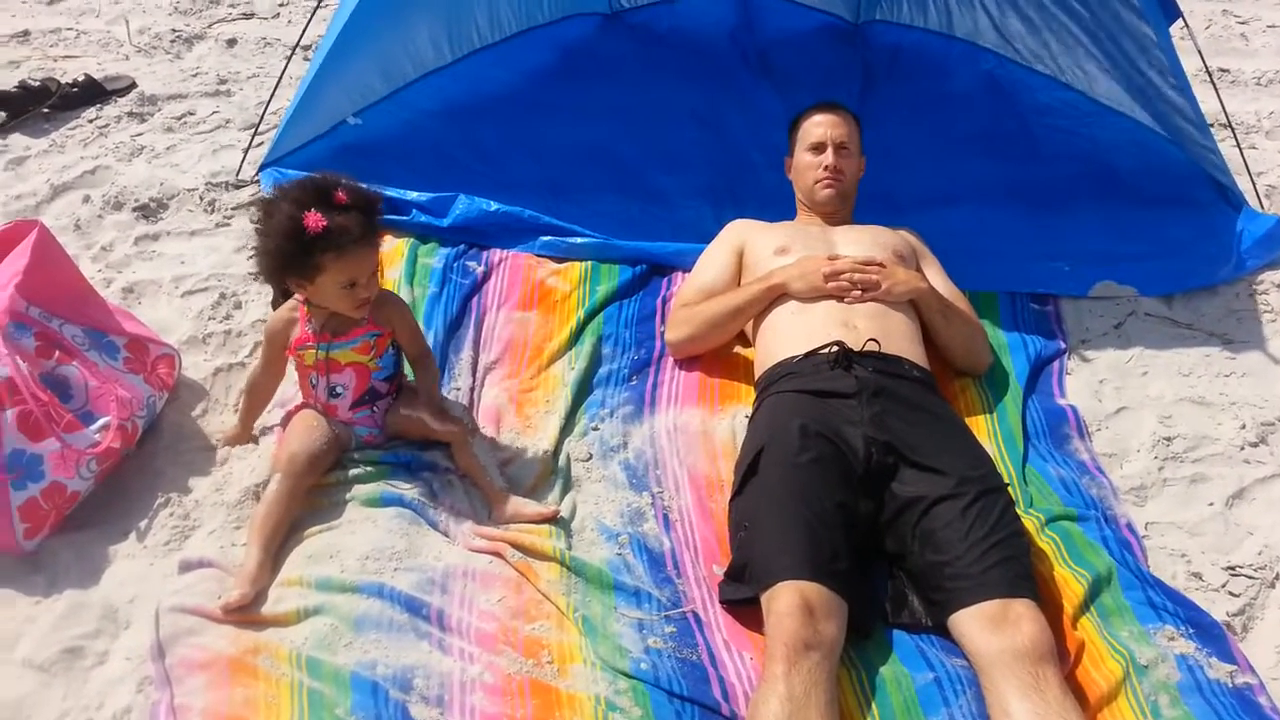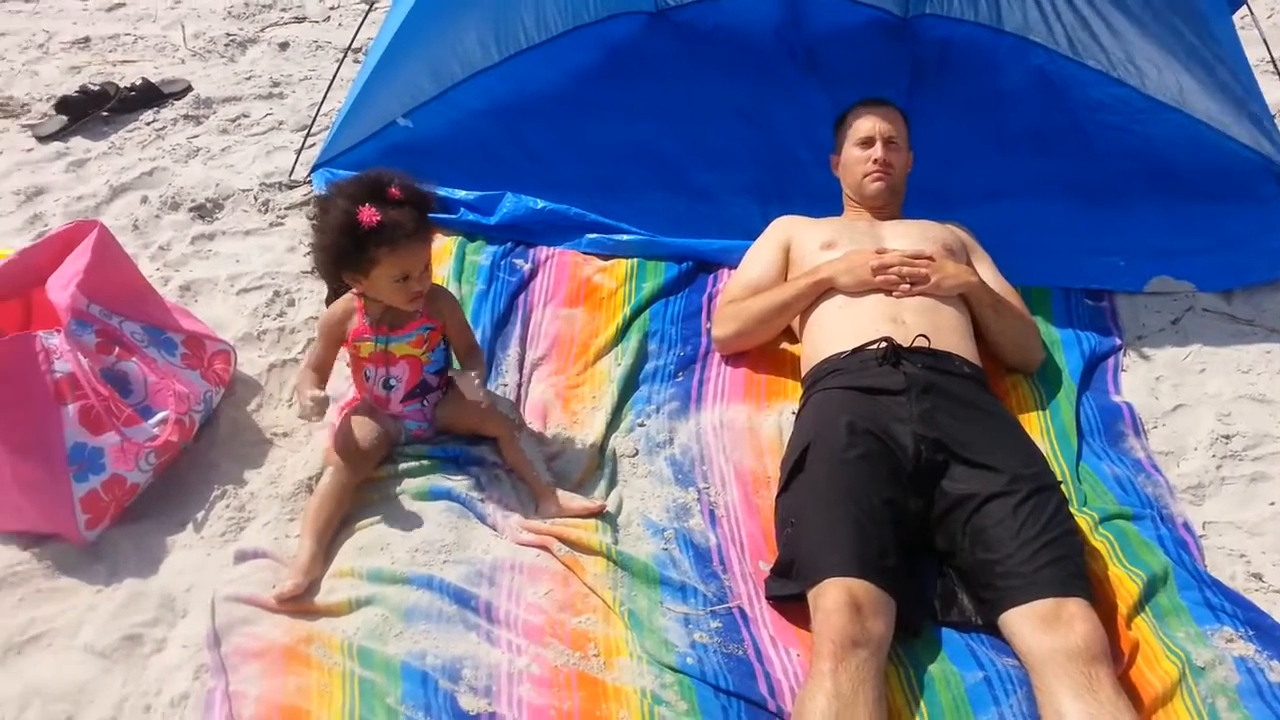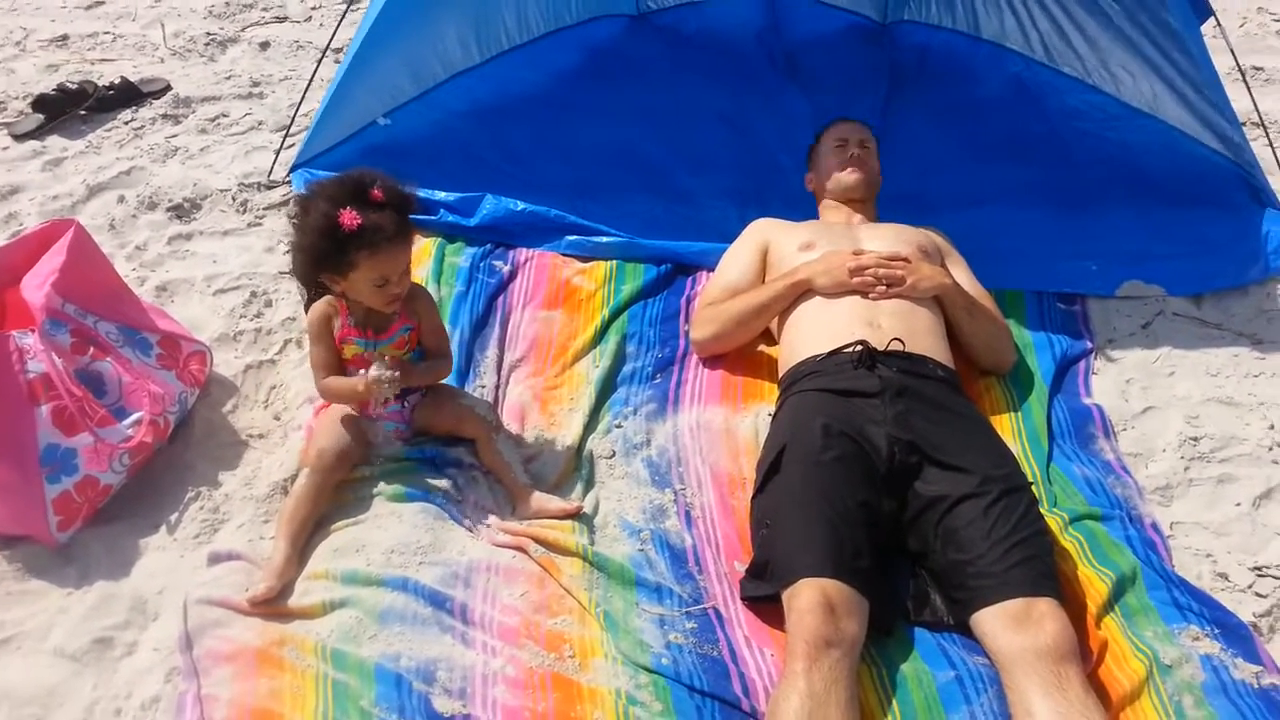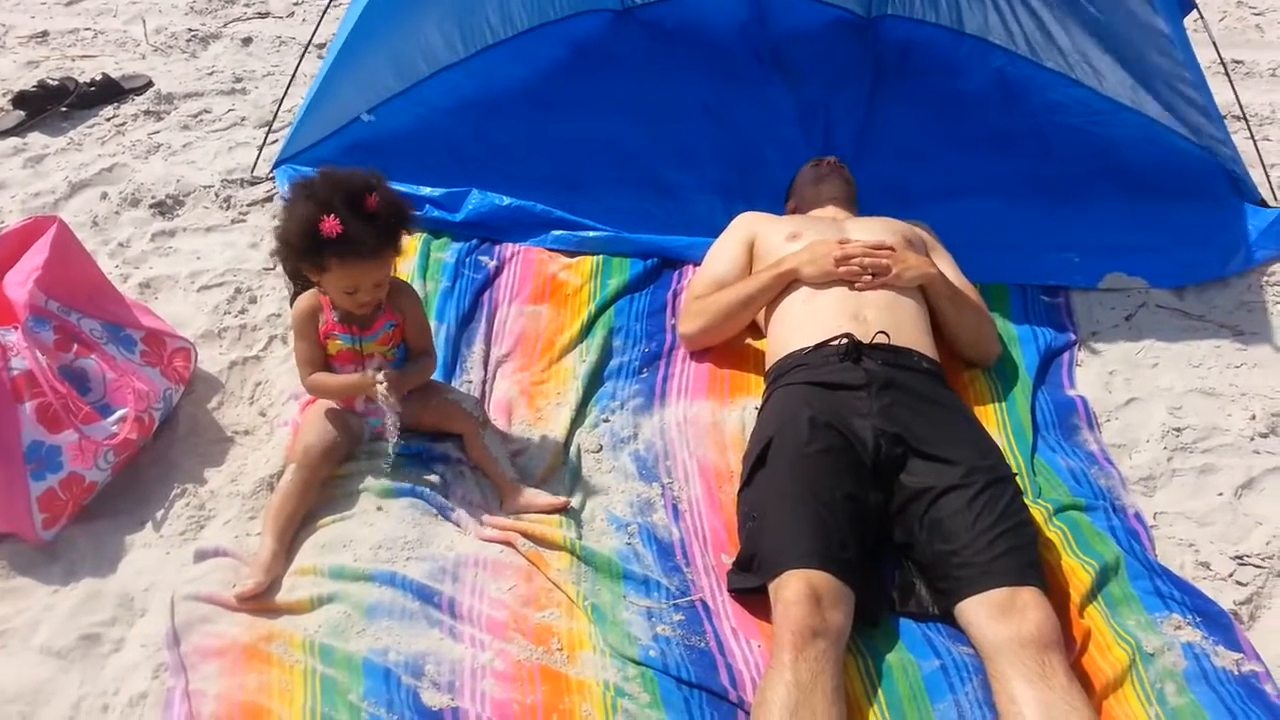
dt=0.4s
person 1, frame 1
left shoulder: (903, 241)
right shoulder: (748, 234)
left elbow: (976, 355)
right elbow: (679, 332)
left wrist: (917, 290)
right wrist: (783, 282)
left hip: (915, 407)
right hip: (801, 404)
left knee: (1021, 639)
right knee: (801, 632)
person 1, frame 2
left shoulder: (953, 235)
right shoulder: (794, 230)
left elbow: (1029, 351)
right elbow: (725, 328)
left wrist: (968, 284)
right wrist: (829, 277)
left hip: (967, 405)
right hip: (849, 401)
left knee: (1074, 639)
right knee: (846, 630)
person 1, frame 3
left shoulder: (928, 240)
right shoulder: (772, 233)
left elbow: (1001, 353)
right elbow: (704, 331)
left wrist: (942, 285)
right wrist: (807, 278)
left hip: (939, 405)
right hip: (826, 402)
left knee: (1044, 639)
right knee: (819, 630)
person 1, frame 4
left shoulder: (911, 232)
right shoulder: (758, 226)
left elbow: (986, 345)
right elbow: (693, 325)
left wrist: (928, 275)
right wrist: (793, 269)
left hip: (923, 397)
right hip: (812, 394)
left knee: (1029, 630)
right knee: (806, 619)
person 2, frame 1
left shoulder: (388, 309)
right shoulder: (287, 322)
left elbow: (421, 358)
right elbow: (264, 379)
left wrist: (429, 404)
right wrist: (242, 430)
left hip: (392, 406)
right hip: (326, 417)
left knee: (459, 425)
right knee: (290, 466)
left ankle: (502, 500)
right ankle: (255, 563)
person 2, frame 2
left shoulder: (440, 302)
right shoulder: (343, 315)
left elbow: (472, 353)
right elbow: (313, 368)
left wrist: (470, 378)
right wrist: (308, 395)
left hip: (439, 401)
right hip: (376, 413)
left knee: (505, 419)
right knee: (343, 465)
left ankle: (547, 494)
right ankle: (308, 555)
person 2, frame 3
left shoulder: (417, 301)
right shoulder: (324, 316)
left elbow: (443, 361)
right elbow: (326, 385)
left wrist: (407, 374)
right wrist: (368, 385)
left hip: (416, 399)
right hip: (354, 409)
left knee: (484, 418)
right knee: (319, 463)
left ankle: (525, 495)
right ankle: (283, 556)
person 2, frame 4
left shoulder: (402, 298)
right shoulder: (309, 310)
left elbow: (426, 358)
right elbow: (312, 379)
left wrist: (398, 381)
right wrist: (364, 382)
left hip: (403, 394)
right hip: (340, 405)
left knee: (471, 414)
right knee: (305, 460)
left ankle: (512, 490)
right ankle: (270, 552)
